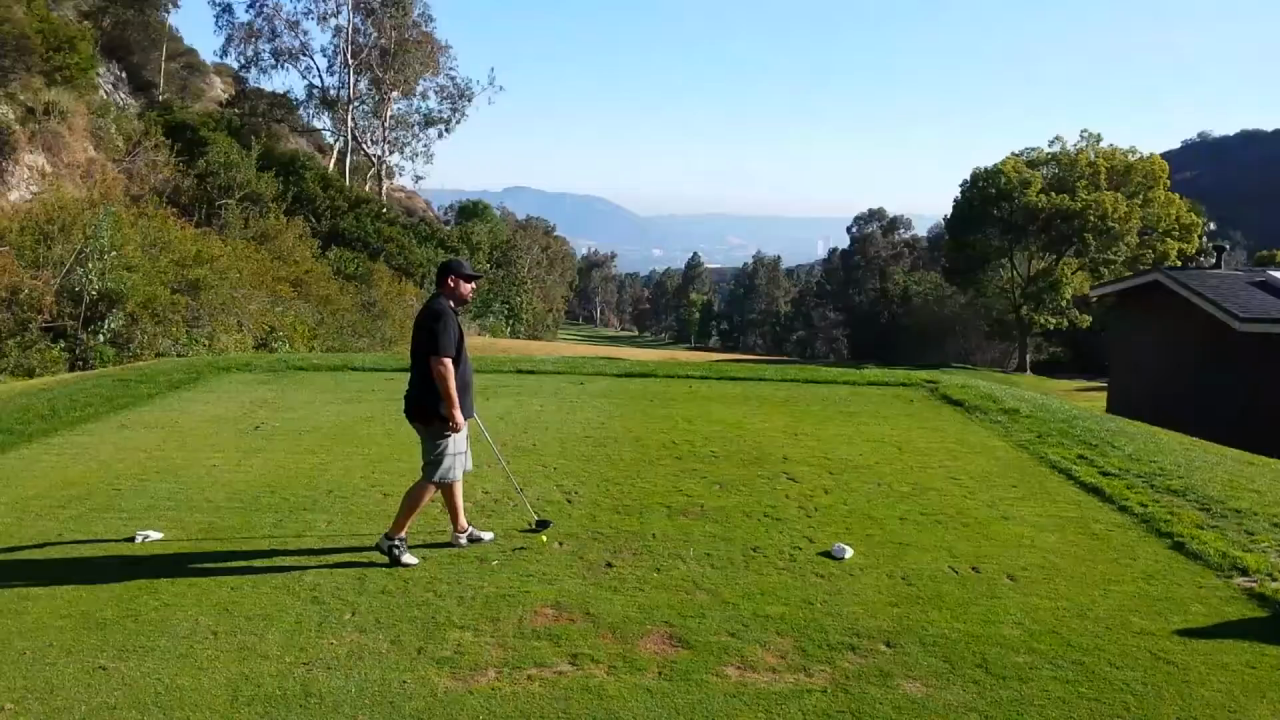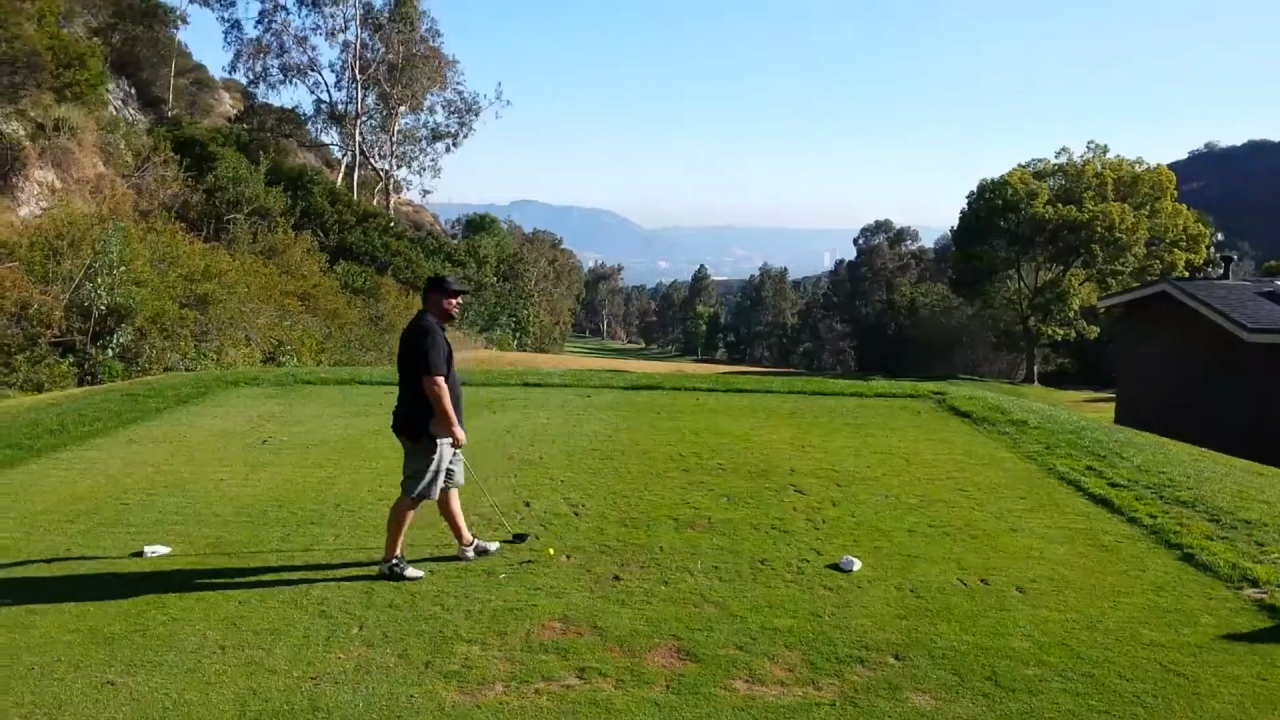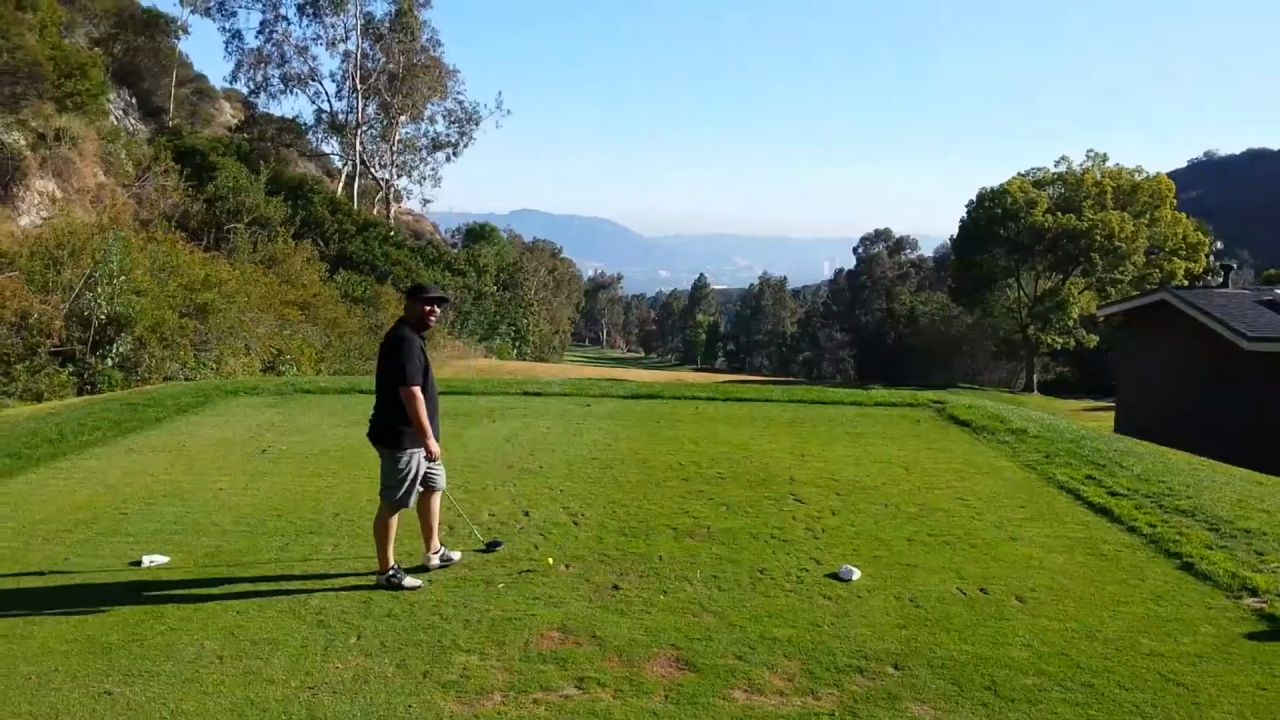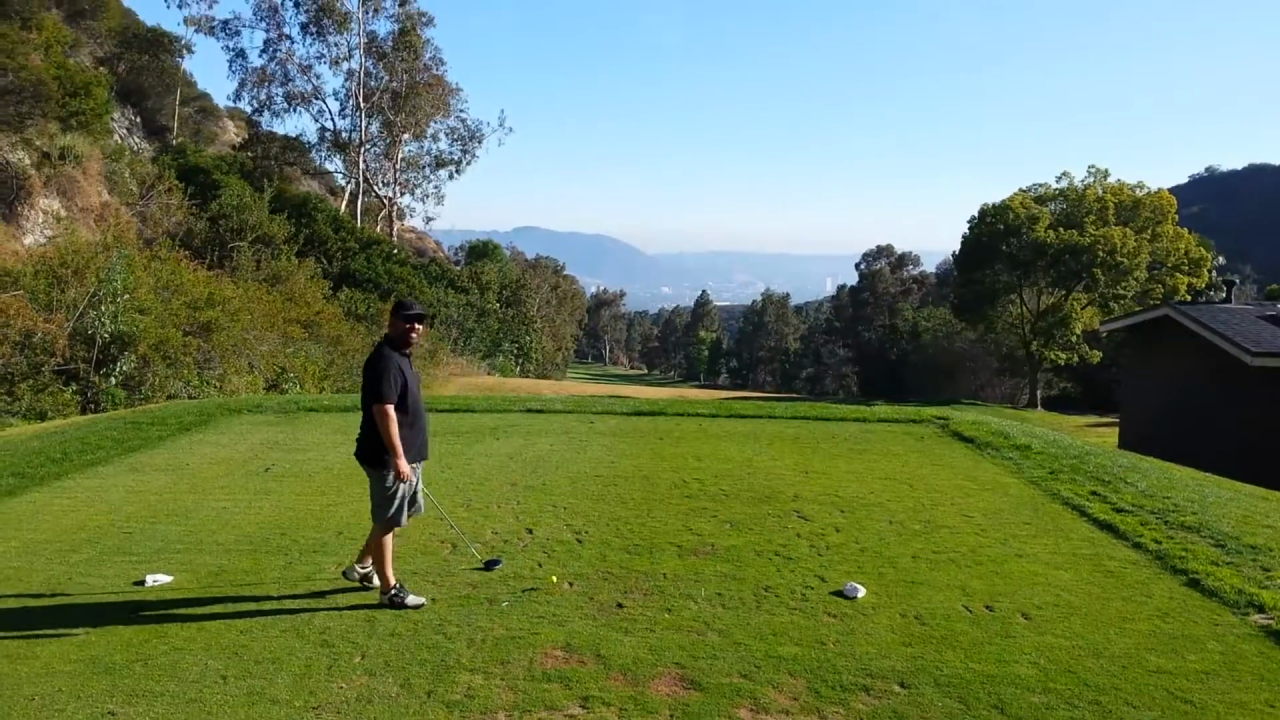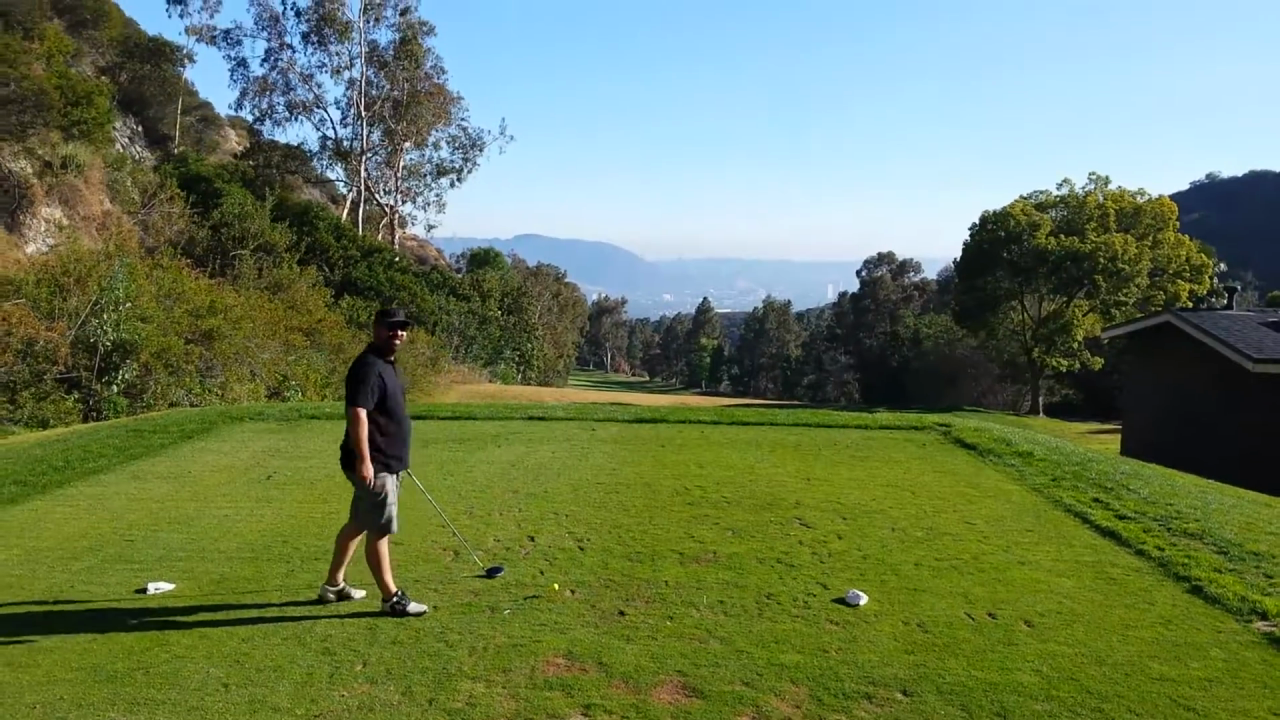
dt=0.2s
person 1, frame 1
left shoulder: (438, 311)
right shoulder: (441, 314)
right elbow: (441, 365)
left wrist: (456, 407)
right wrist: (454, 408)
left hip: (440, 410)
right hip: (437, 413)
left knee: (454, 470)
right knee: (435, 478)
left ankle: (462, 529)
right ankle: (392, 538)
person 1, frame 2
left shoulder: (426, 328)
right shoulder: (428, 332)
right elbow: (434, 384)
right wrist: (453, 425)
left hip: (433, 428)
right hip: (426, 430)
left knee: (449, 483)
right knee: (413, 494)
left ankle: (467, 543)
right ankle: (391, 560)
person 1, frame 3
left shoulder: (411, 337)
right shoulder: (406, 341)
right elbow: (410, 393)
right wrist: (427, 437)
left hip: (413, 436)
right hip: (402, 438)
left knee: (433, 486)
right knee: (393, 503)
left ankle: (433, 550)
right ankle: (387, 571)
person 1, frame 4
left shoulder: (401, 355)
right shoulder: (386, 359)
right elbow: (384, 410)
right wrist: (398, 457)
left hip: (404, 454)
right hip: (388, 456)
left knee: (389, 518)
right knee: (388, 521)
left ankle: (362, 565)
right ankle: (390, 590)
person 1, frame 5
left shoulder: (386, 364)
right shoulder: (368, 365)
right elbow: (356, 413)
left wrist: (395, 447)
right wrist: (364, 460)
left hip: (386, 461)
right hip: (374, 464)
left knee: (359, 523)
right knee: (380, 530)
left ankle: (333, 584)
right ankle: (392, 597)
